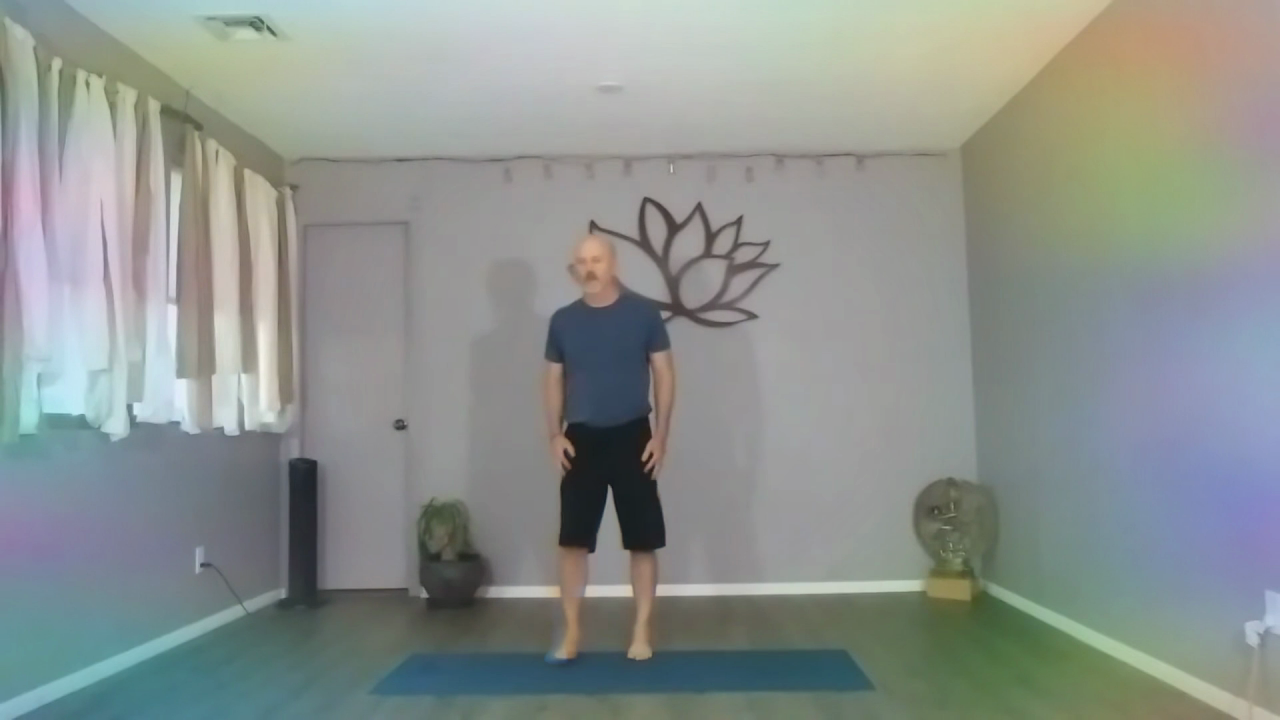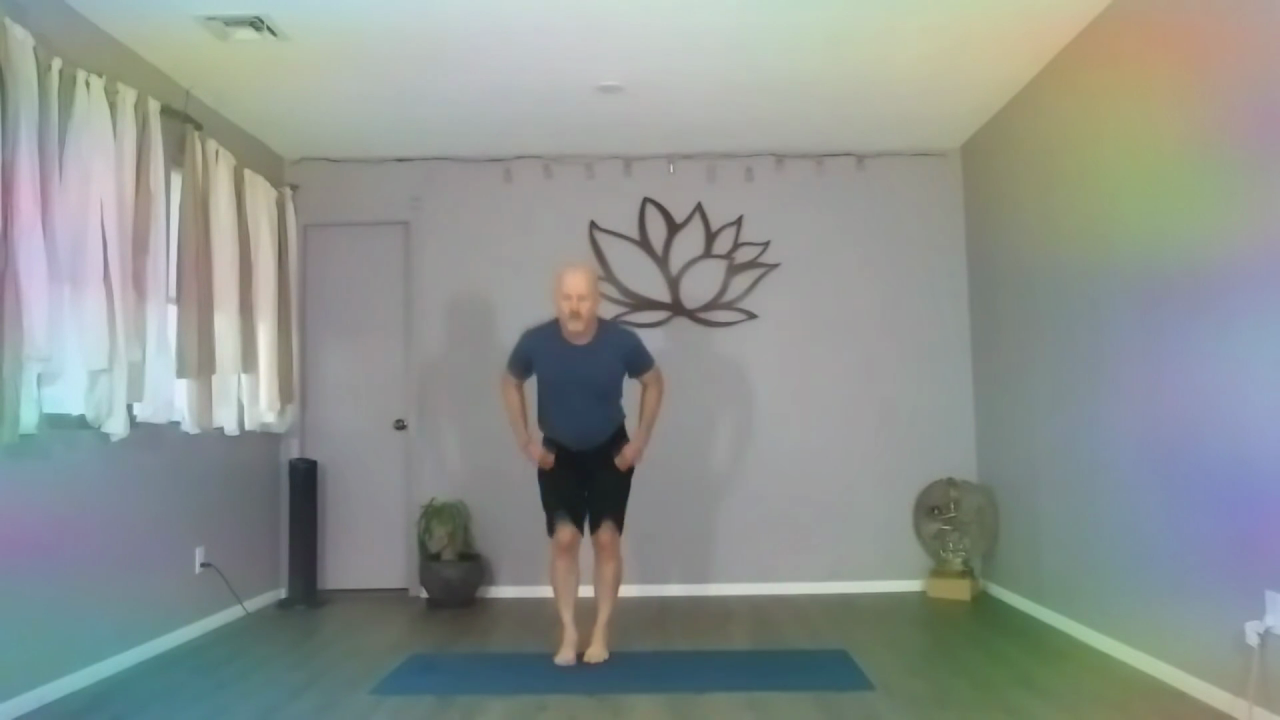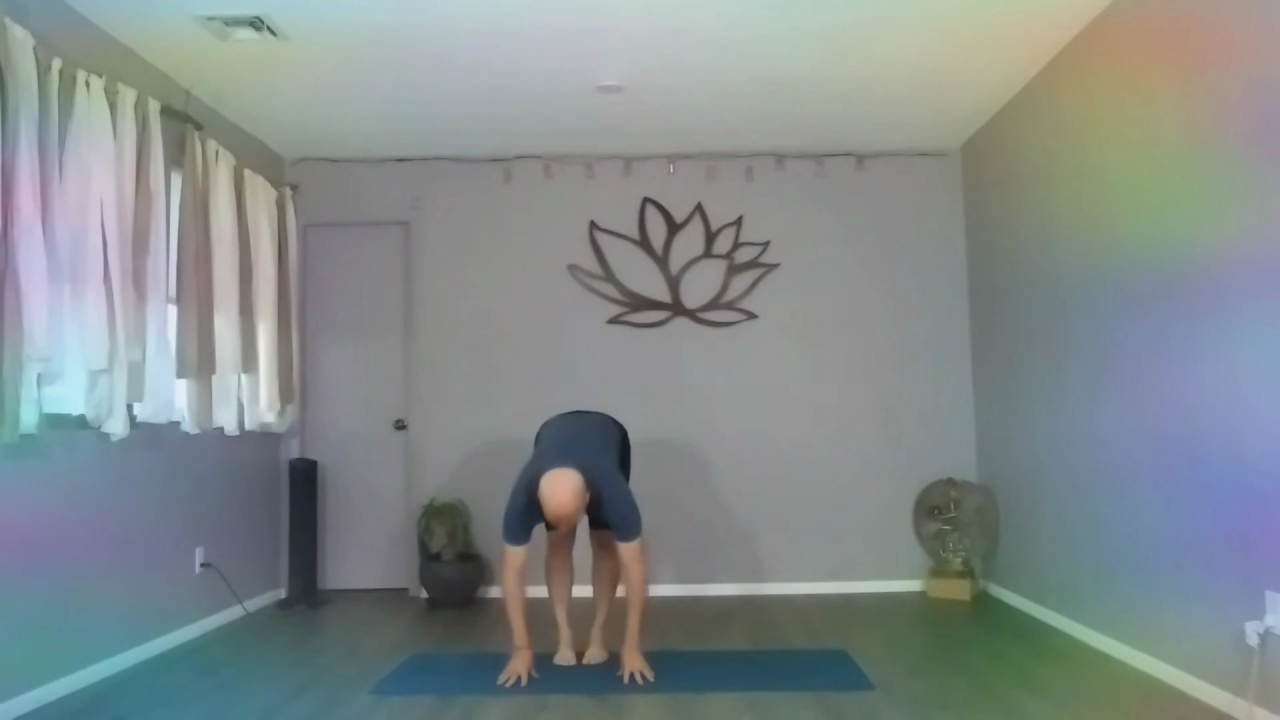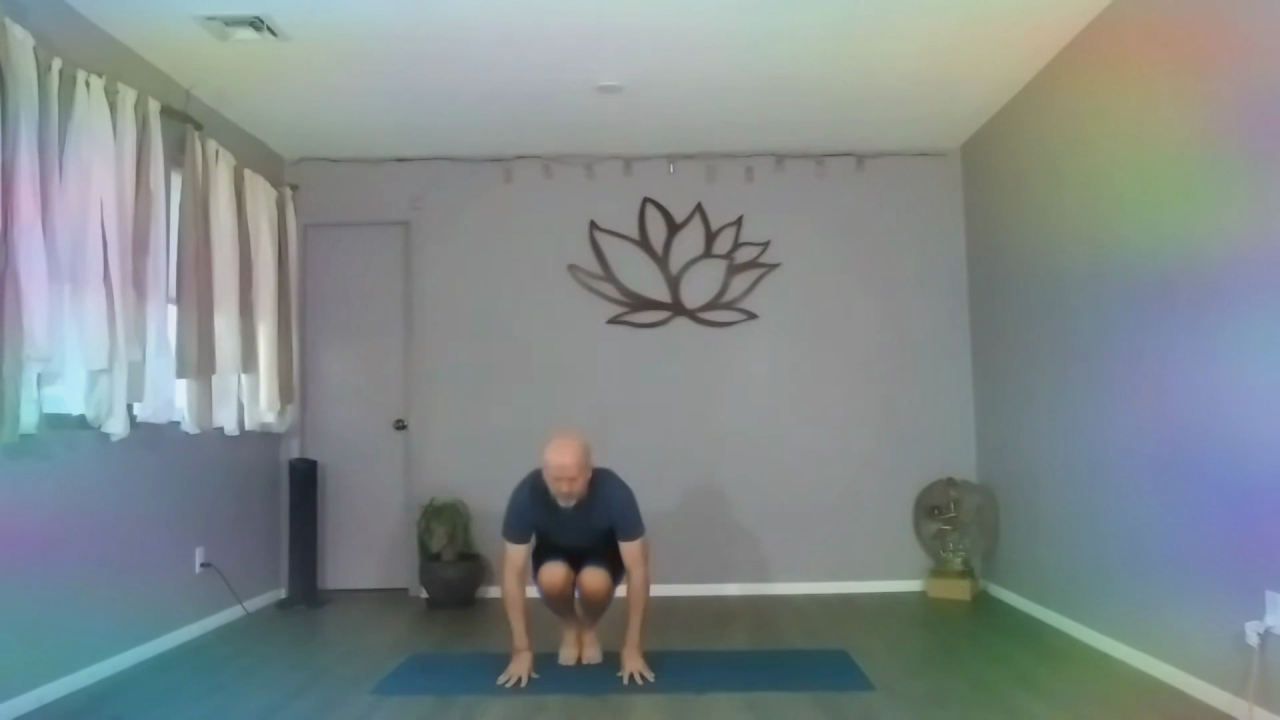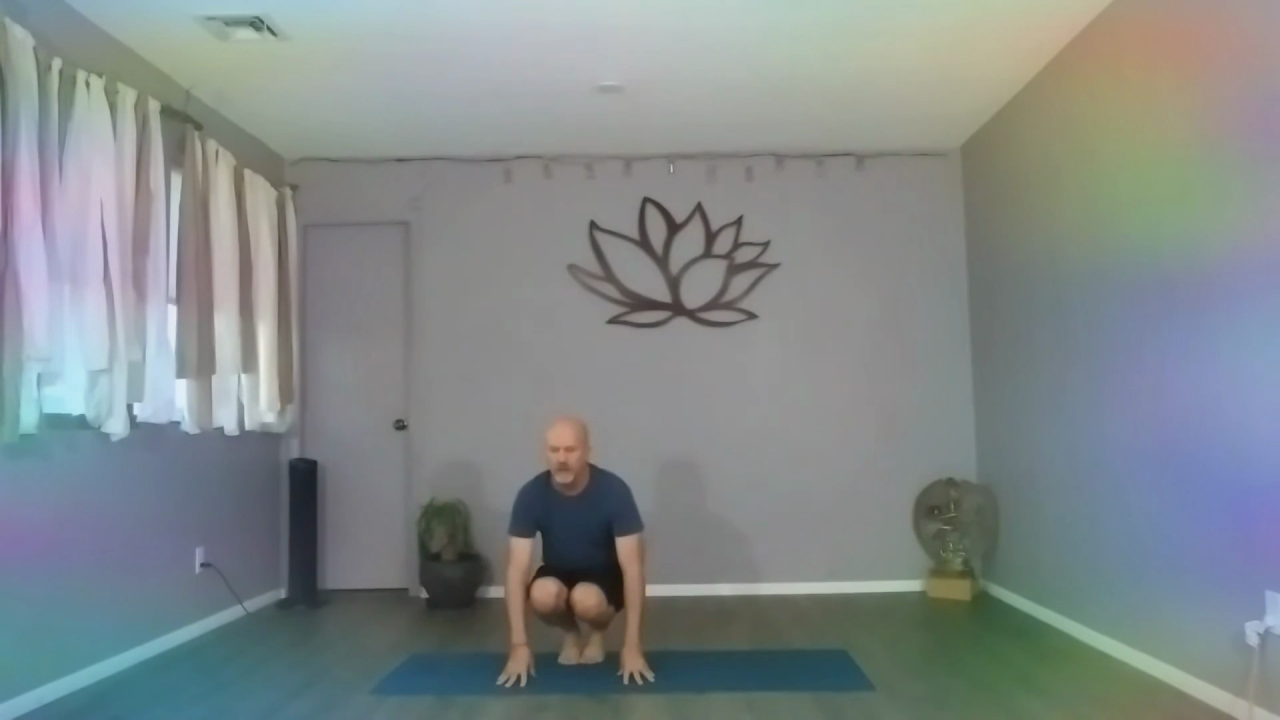
dt=1s
person 1, frame 1
left shoulder: (644, 313)
right shoulder: (563, 320)
left elbow: (663, 374)
right elbow: (554, 381)
left wrist: (660, 434)
right wrist: (555, 434)
left hip: (632, 438)
right hip: (582, 439)
left knee: (643, 542)
right knee: (573, 540)
left ankle: (641, 631)
right ankle: (571, 631)
person 1, frame 2
left shoulder: (622, 342)
right shoulder: (535, 342)
left elbow: (653, 384)
right elbow: (511, 384)
left wrist: (641, 439)
right wrist: (526, 439)
left hip: (610, 452)
right hip: (558, 454)
left knee: (606, 539)
right knee: (564, 539)
left ankle: (600, 634)
right ankle: (568, 634)
person 1, frame 3
left shoulder: (612, 492)
right shoulder: (524, 498)
left elbow: (634, 567)
right elbow: (512, 572)
left wrist: (631, 646)
right wrist: (521, 648)
left knee: (605, 544)
right knee: (558, 543)
left ankle: (597, 633)
right ankle: (564, 635)
person 1, frame 4
left shoulder: (615, 493)
right shoulder: (526, 496)
left elbow: (637, 569)
right elbow: (513, 573)
left wrist: (632, 648)
right wrist: (521, 650)
left hip: (601, 549)
right hip: (554, 549)
left knee: (594, 582)
right knee: (552, 578)
left ankle: (589, 628)
right ankle: (570, 627)
person 1, frame 5
left shoulder: (614, 491)
right shoulder: (531, 495)
left elbow: (632, 566)
right elbow: (517, 567)
left wrist: (631, 646)
right wrist: (519, 644)
left hip: (604, 576)
right hip: (559, 573)
left knee: (586, 601)
right knee: (542, 596)
left ankle: (596, 633)
right ankle: (570, 633)
